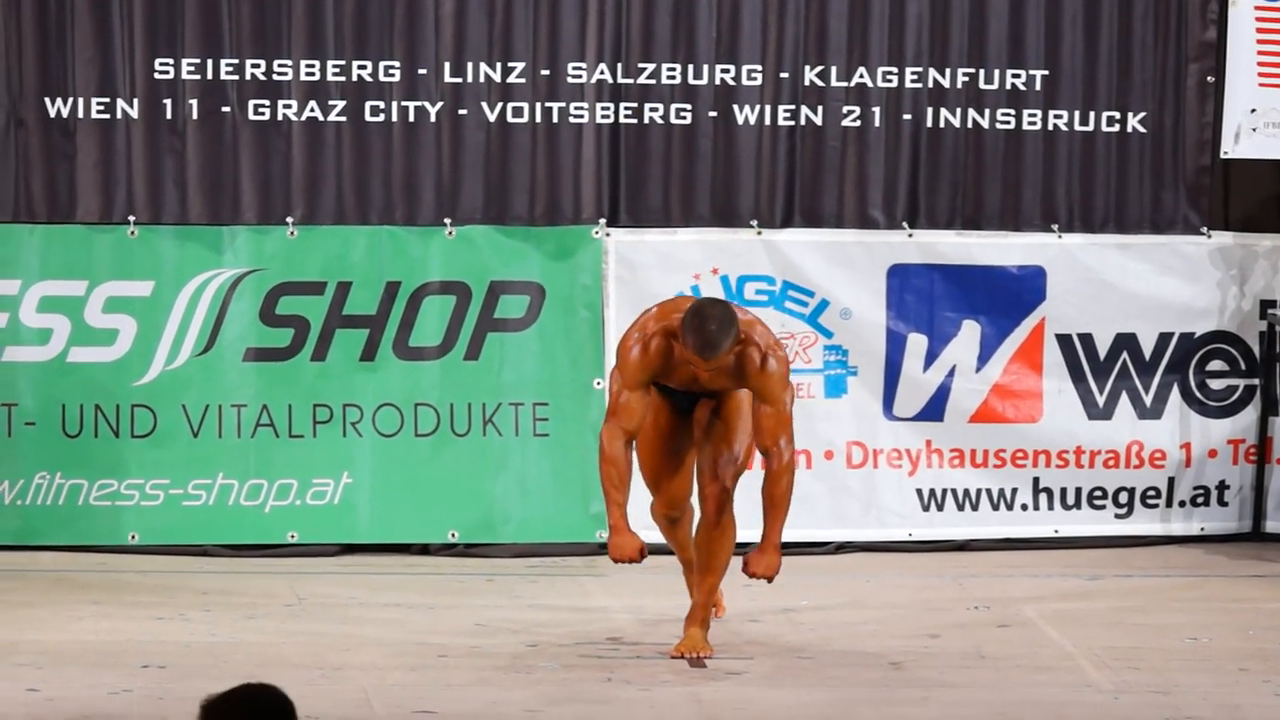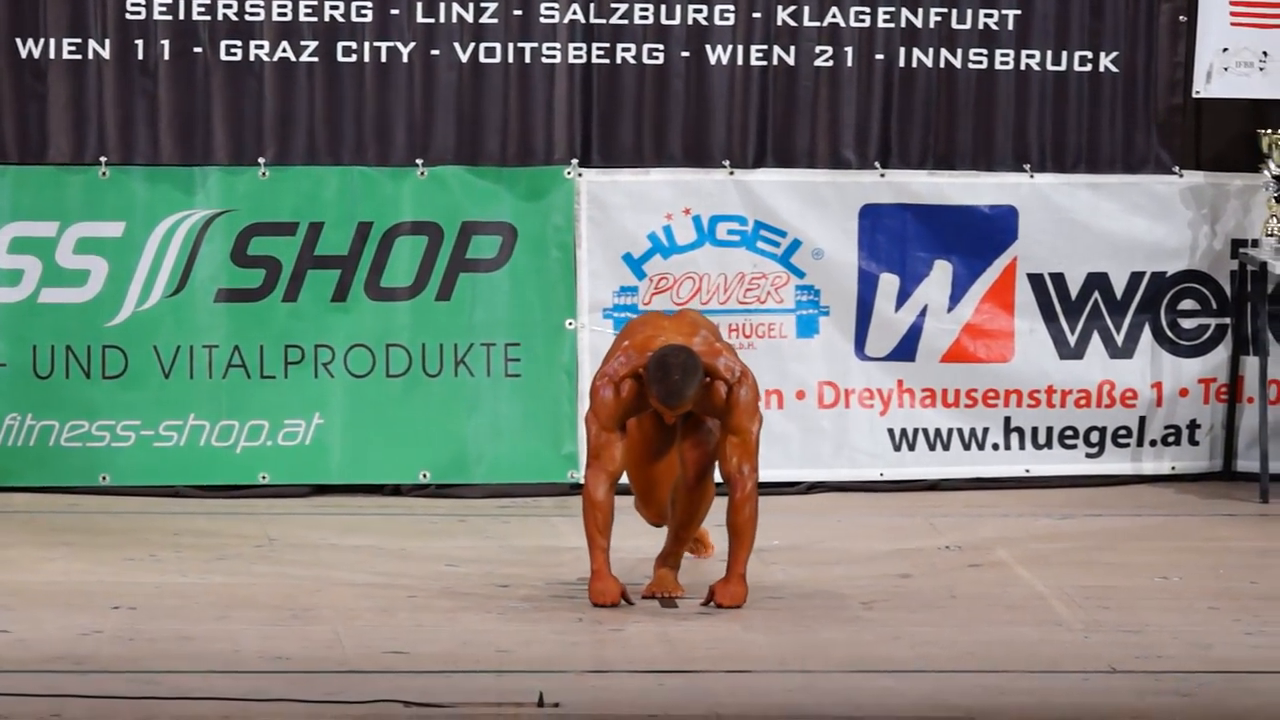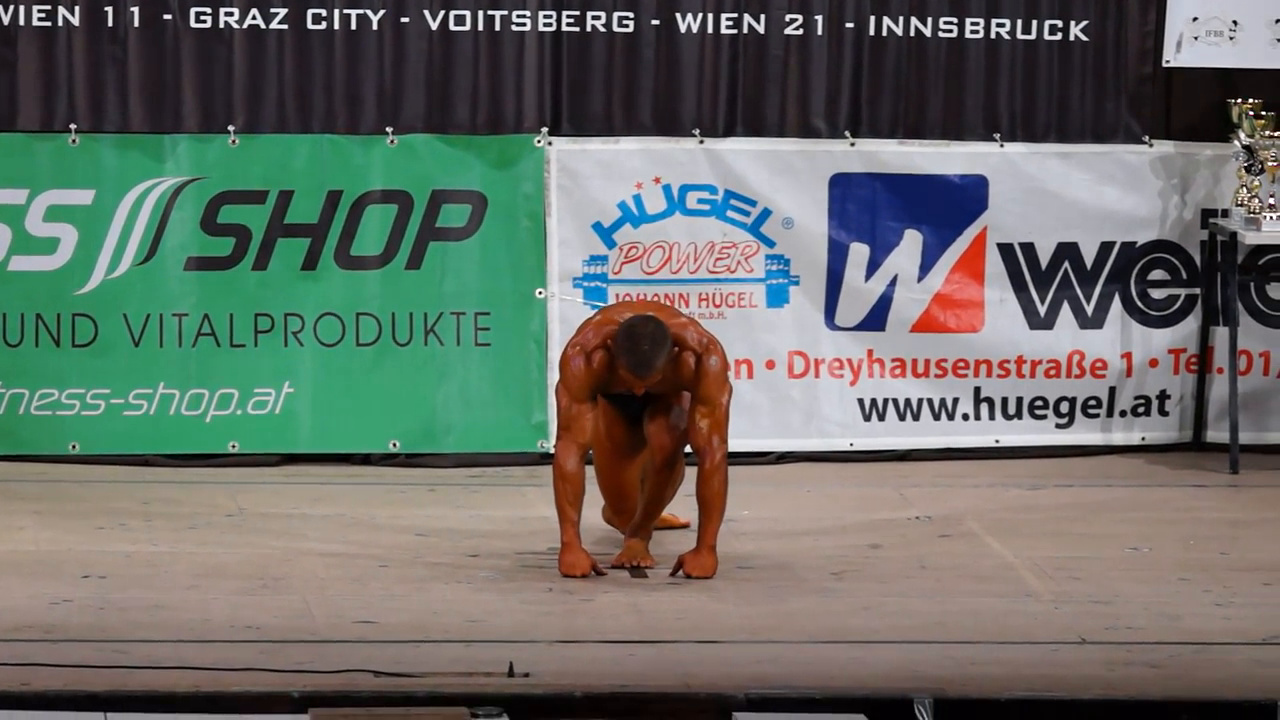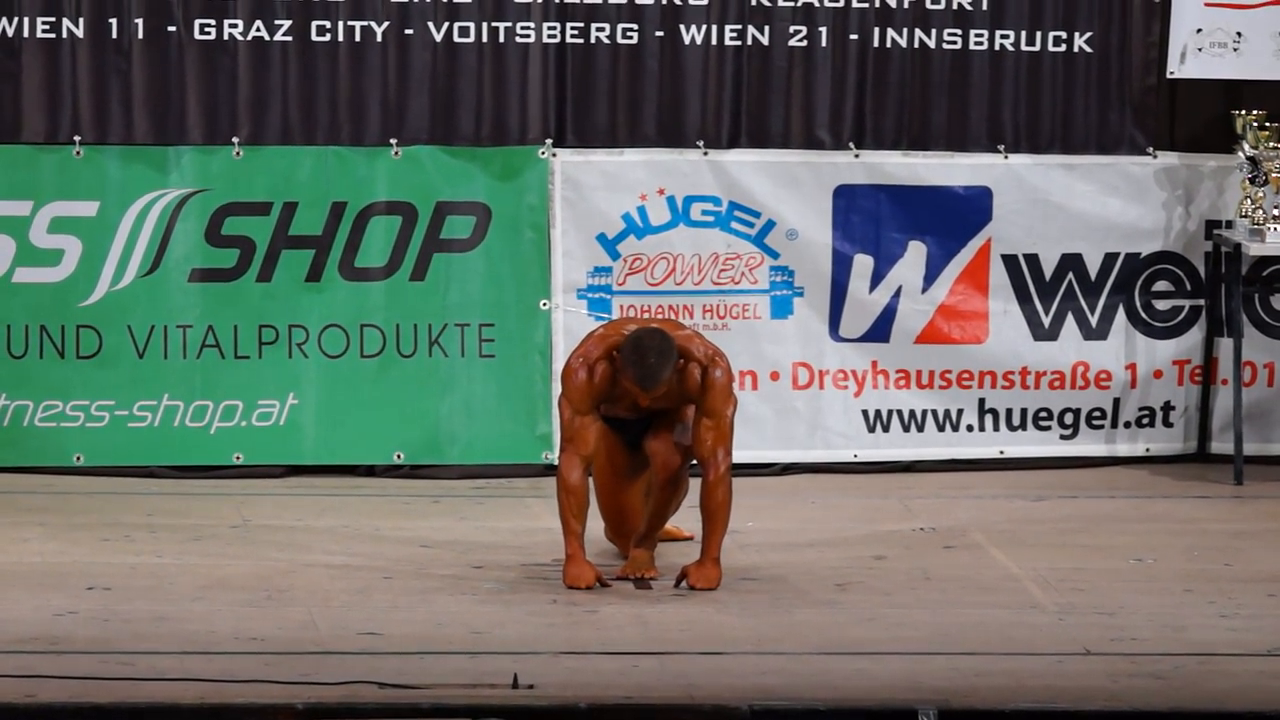
dt=0.5s
person 1, frame 1
left shoulder: (764, 355)
right shoulder: (645, 343)
left elbow: (779, 450)
right elbow: (616, 431)
left wrist: (770, 545)
right wrist: (618, 525)
left hip: (729, 391)
right hip: (662, 388)
left knee: (717, 496)
right knee: (670, 501)
left ankle: (698, 623)
right ankle: (693, 568)
person 1, frame 2
left shoulder: (734, 384)
right shoulder: (614, 383)
left elbow: (743, 479)
right elbow: (600, 476)
left wrist: (735, 576)
right wrist: (600, 572)
right hip: (640, 390)
left knee: (697, 466)
right knee: (654, 509)
left ankle: (669, 562)
right ankle: (680, 525)
person 1, frame 3
left shoulder: (704, 356)
right shoulder: (583, 354)
left elbow: (712, 451)
right elbow: (570, 447)
left wrist: (706, 548)
right wrist: (570, 545)
left hip: (672, 393)
right hip: (611, 397)
left knee: (665, 445)
right knee: (624, 514)
left ankle: (641, 531)
right ankle: (623, 514)
person 1, frame 4
left shoulder: (709, 368)
right shoulder: (586, 366)
left elbow: (717, 463)
right elbow: (573, 459)
left wrist: (710, 560)
right wrist: (575, 557)
left hip: (673, 415)
right hip: (611, 420)
left knee: (669, 460)
right knee: (625, 537)
left ankle: (646, 541)
right ankle: (643, 530)
